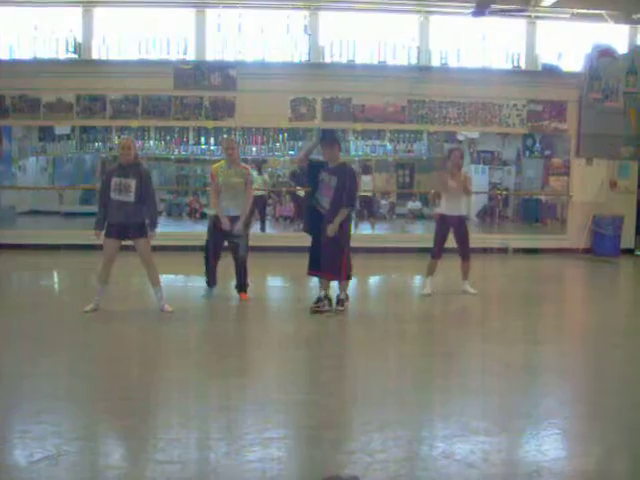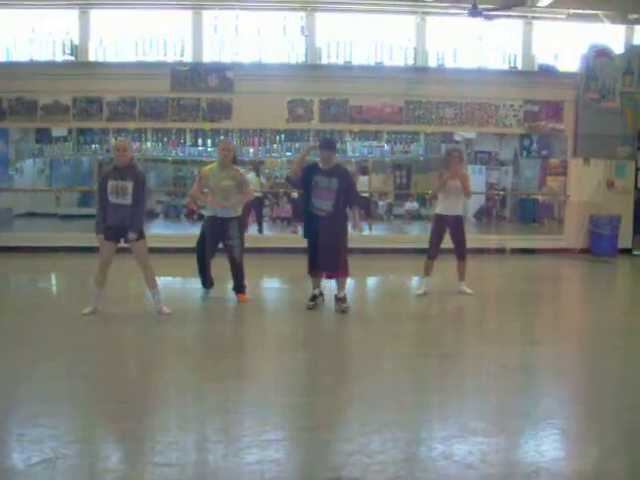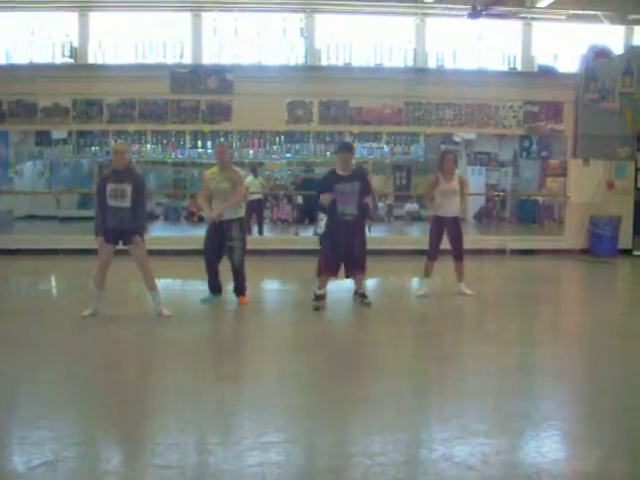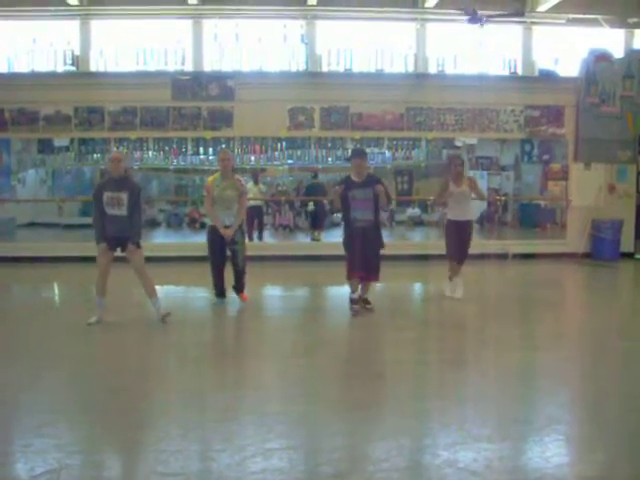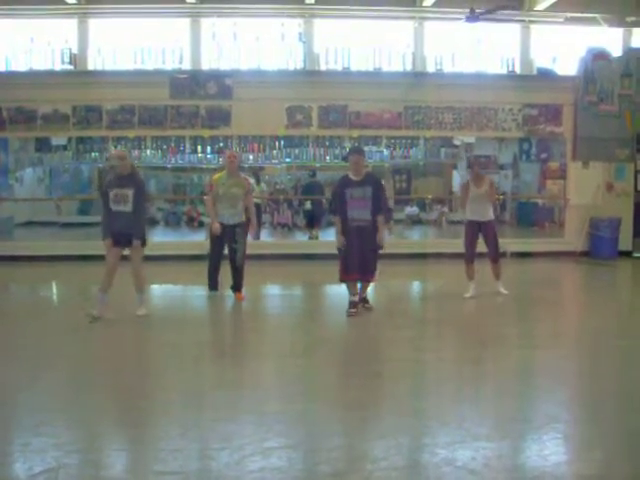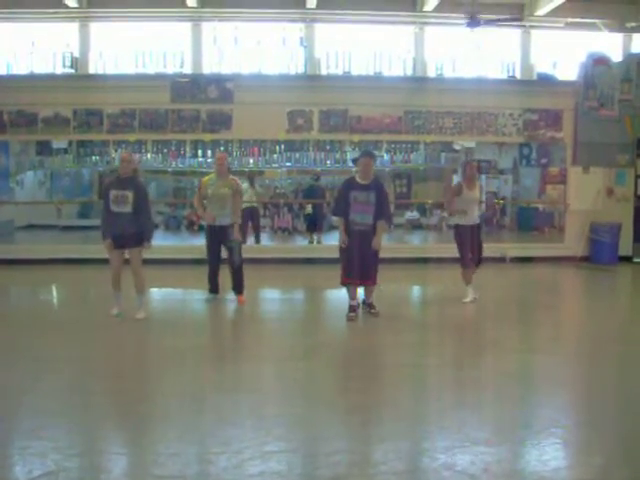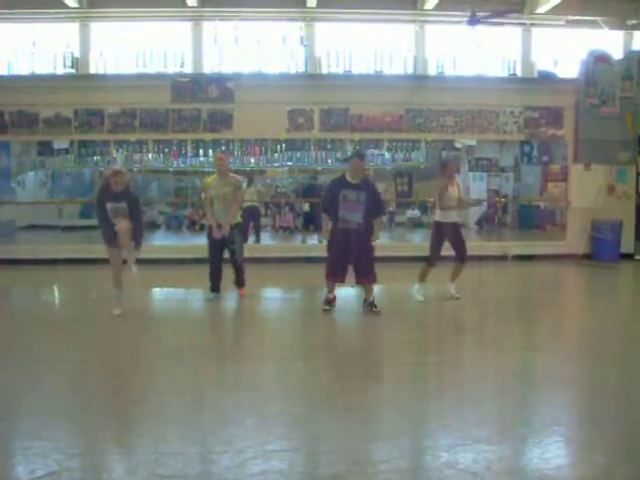
dt=0.5s
person 1, frame 1
left shoulder: (348, 172)
right shoulder: (322, 167)
left elbow: (348, 203)
right elbow: (302, 160)
left wrist: (335, 223)
right wrist: (315, 142)
left hip: (337, 224)
right hip: (320, 222)
left knee: (340, 260)
right knee: (319, 259)
left ankle: (342, 296)
right ankle: (324, 297)
person 1, frame 2
left shoulder: (343, 173)
right shoulder: (311, 170)
left elbow: (352, 199)
right elbow: (292, 178)
left wrist: (356, 219)
right wrist: (305, 154)
left hip: (336, 223)
right hip: (314, 222)
left knee: (338, 258)
right knee: (315, 257)
left ankle: (341, 295)
right ankle: (316, 292)
person 1, frame 3
left shoulder: (361, 174)
right shoulder: (330, 177)
left elbow: (368, 195)
right elbow: (321, 200)
left wrist: (369, 201)
right wrist: (324, 199)
left hip: (356, 224)
right hip: (335, 224)
left knee: (359, 258)
right knee: (328, 258)
left ankle: (360, 290)
right ankle: (320, 293)
person 1, frame 4
left shoulder: (375, 181)
right shoulder: (345, 183)
left elbow: (384, 206)
right elbow: (338, 208)
left wrist: (382, 194)
right wrist: (337, 196)
left hip: (372, 230)
right hip: (352, 230)
left knee: (371, 264)
right knee: (354, 263)
left ankle: (363, 296)
right ankle: (354, 296)
person 1, frame 5
left shoulder: (374, 181)
right shoulder: (342, 183)
left elbow: (381, 209)
right elbow: (336, 211)
left wrist: (381, 230)
right wrist: (338, 233)
left hip: (369, 231)
right hip: (349, 231)
left knee: (368, 265)
right knee: (350, 265)
left ankle: (362, 295)
right ankle: (353, 299)
person 1, frame 6
left shoulder: (378, 187)
right shoulder: (347, 185)
left elbow: (383, 215)
right elbow: (340, 212)
left wrist: (378, 236)
right wrist: (342, 233)
left hip: (370, 235)
right hip: (351, 234)
left knee: (370, 270)
right knee: (350, 269)
left ankle: (368, 301)
right ankle: (353, 304)
person 1, frame 7
left shoulder: (369, 186)
right shoulder: (336, 184)
left elbow: (378, 212)
right elbow: (326, 209)
left wrist: (376, 231)
right wrist: (326, 228)
left hip: (362, 234)
right hip: (339, 233)
left knee: (366, 267)
right knee: (334, 266)
left ankle: (369, 300)
right ankle: (329, 296)
person 2, frame 1
left shoulder: (142, 173)
right shoulder: (111, 173)
left elbow: (150, 200)
right elbow: (103, 200)
left wrist: (153, 225)
right wrist: (99, 224)
left hip: (137, 223)
right hip: (115, 223)
left knee: (148, 261)
right knee: (107, 261)
left ankle: (162, 302)
right ankle: (96, 301)
person 2, frame 2
left shoulder: (138, 175)
right shoulder: (107, 176)
left elbow: (141, 204)
right elbow: (101, 204)
left wrist: (135, 228)
right wrist: (99, 229)
left hip: (133, 227)
right hip: (111, 226)
left knee: (145, 264)
right knee: (103, 264)
left ankle: (159, 304)
right ankle: (94, 304)
person 2, frame 3
left shoulder: (137, 178)
right shoulder: (105, 179)
left elbow: (141, 207)
right elbow: (100, 207)
left wrist: (140, 231)
right wrist: (98, 231)
left hip: (131, 229)
right hip: (110, 229)
left knee: (144, 266)
right knee: (102, 266)
left ankle: (159, 306)
right ankle: (94, 306)
person 2, frame 4
left shoulder: (133, 186)
right shoulder: (101, 187)
left elbow: (137, 215)
right elbow: (97, 215)
left wrist: (133, 239)
right wrist: (99, 239)
left hip: (128, 236)
right hip: (107, 236)
left knee: (142, 271)
right knee: (102, 273)
left ankle: (159, 310)
right ankle: (99, 313)
person 2, frame 5
left shoulder: (138, 183)
right shoulder: (109, 184)
left elbow: (142, 211)
right elbow: (106, 211)
left wrist: (138, 235)
right wrist: (107, 235)
left hip: (134, 232)
right hip: (116, 232)
left knee: (137, 269)
right knee: (109, 269)
left ankle: (141, 304)
right ankle: (100, 308)
person 2, frame 6
left shoulder: (138, 186)
right shoulder: (109, 185)
left elbow: (145, 213)
right elbow: (106, 212)
left wrist: (147, 237)
right wrist: (106, 235)
left hip: (134, 234)
right hip: (115, 234)
left knee: (136, 269)
right knee: (115, 270)
left ankle: (141, 307)
right ankle: (117, 304)
person 2, frame 7
left shoulder: (131, 196)
right shoulder: (102, 195)
left elbow: (137, 219)
right elbow: (102, 221)
left wrist: (138, 244)
right wrist: (111, 243)
left hip: (128, 230)
right hip: (111, 233)
left knee: (121, 227)
right knee: (115, 267)
left ankle: (131, 261)
right ankle: (118, 303)
person 3, frame 1
left shoulder: (246, 170)
right shoulder: (216, 169)
left elbow: (249, 197)
right elbow: (213, 196)
left wrist: (242, 220)
right wrist: (222, 218)
left hip: (239, 218)
right hip: (219, 217)
left knee: (240, 255)
right knee: (212, 252)
left ankle: (242, 289)
right ankle: (211, 284)
person 3, frame 2
left shoulder: (238, 173)
right shoulder: (207, 171)
left elbow: (249, 195)
right elbow: (194, 191)
left wrist: (229, 204)
right wrist: (209, 203)
left hip: (233, 218)
right hip: (213, 218)
left knee: (235, 256)
right knee: (204, 253)
left ankle: (240, 290)
right ankle: (207, 286)
person 3, frame 3
left shoulder: (236, 174)
right shoulder: (209, 175)
left elbow: (240, 196)
right elbow: (202, 197)
left wrist: (219, 212)
right wrist: (208, 213)
left hip: (235, 220)
right hip: (215, 220)
left knee: (237, 258)
right knee: (210, 257)
left ankle: (240, 292)
right ankle: (215, 292)
person 3, frame 4
left shoulder: (239, 183)
right shoulder: (211, 182)
left elbow: (242, 208)
right elbow: (208, 207)
left wrist: (233, 228)
right wrist: (221, 228)
left hip: (235, 226)
right hip: (216, 227)
left knee: (239, 260)
right knee: (217, 263)
left ankle: (240, 290)
right ankle: (220, 295)
person 3, frame 5
left shoulder: (245, 181)
right shoulder: (216, 179)
left elbow: (250, 204)
right elbow: (209, 202)
left wrist: (253, 224)
right wrist: (214, 222)
left hip: (238, 224)
right hip: (219, 223)
left knee: (238, 258)
right knee: (214, 257)
left ankle: (237, 289)
right ankle: (212, 288)
person 3, frame 6
left shoulder: (234, 182)
right shoulder: (206, 181)
left elbow: (237, 206)
right elbow: (197, 200)
left wrist: (236, 227)
right wrist: (204, 214)
left hip: (229, 225)
right hip: (212, 225)
left knee: (235, 259)
right knee: (212, 260)
left ankle: (239, 291)
right ankle: (213, 291)
person 3, frame 7
left shoulder: (236, 180)
right shoulder: (209, 182)
left elbow: (237, 204)
right elbow: (208, 205)
left wrist: (227, 224)
right wrist: (213, 225)
left hip: (232, 224)
right hip: (215, 226)
left knee: (237, 257)
right knee: (214, 259)
left ankle: (240, 285)
right ankle: (214, 289)
person 4, frame 1
left shoulder: (465, 176)
right shoulder: (444, 175)
left elbow: (468, 191)
right elbow: (442, 188)
left wrist: (460, 178)
right wrist: (449, 172)
left hip: (460, 217)
right hip: (444, 216)
left knee: (465, 252)
right knee: (436, 251)
left ankle: (465, 284)
right ankle: (428, 284)
person 4, frame 2
left shoulder: (463, 176)
right shoulder: (442, 175)
left elbow: (468, 194)
right elbow: (437, 191)
left wrist: (461, 179)
right wrist: (448, 176)
left hip: (457, 217)
right hip: (441, 216)
left knee: (461, 252)
right knee: (432, 251)
left ankle: (462, 284)
right ankle: (425, 284)
person 4, frame 3
left shoulder: (460, 180)
right shoulder: (435, 179)
left elbow: (463, 197)
right elbow: (428, 198)
left wrist: (463, 206)
right wrist: (432, 205)
left hip: (454, 218)
right hip: (438, 218)
left knee: (459, 253)
right knee: (432, 252)
left ankle: (461, 285)
right ankle: (425, 285)
person 4, frame 4
left shoulder: (470, 180)
right shoulder: (447, 183)
left elbow: (482, 197)
right elbow: (438, 200)
left wrist: (476, 191)
right wrist: (444, 200)
left hip: (466, 221)
right hip: (452, 221)
left knee: (461, 255)
right knee: (453, 253)
left ankle: (451, 282)
right ankle: (456, 284)
person 4, frame 5
left shoulder: (489, 182)
right shoulder: (466, 185)
left elbow: (492, 199)
right elbow: (462, 205)
left wrist: (490, 194)
right wrist: (464, 200)
left hip: (488, 221)
right hip: (471, 221)
left knee: (494, 254)
right knee: (469, 255)
left ankle: (499, 284)
right ankle: (471, 287)
person 4, frame 6
left shoulder: (479, 186)
right shoulder: (458, 187)
right elbow: (448, 206)
left wrist: (478, 212)
right wrist: (457, 211)
left hip: (475, 225)
right hip: (461, 225)
left knee: (477, 258)
right knee: (465, 259)
left ankle: (469, 286)
right ankle: (470, 291)
person 4, frame 7
left shoulder: (456, 184)
right shoulder: (443, 185)
left elbow: (460, 204)
right elbow: (441, 206)
left wrist: (472, 204)
right wrist: (456, 206)
left hip: (454, 224)
right hip: (441, 224)
left knee: (462, 256)
right knee: (432, 258)
left ankle: (451, 286)
right ankle: (419, 288)
